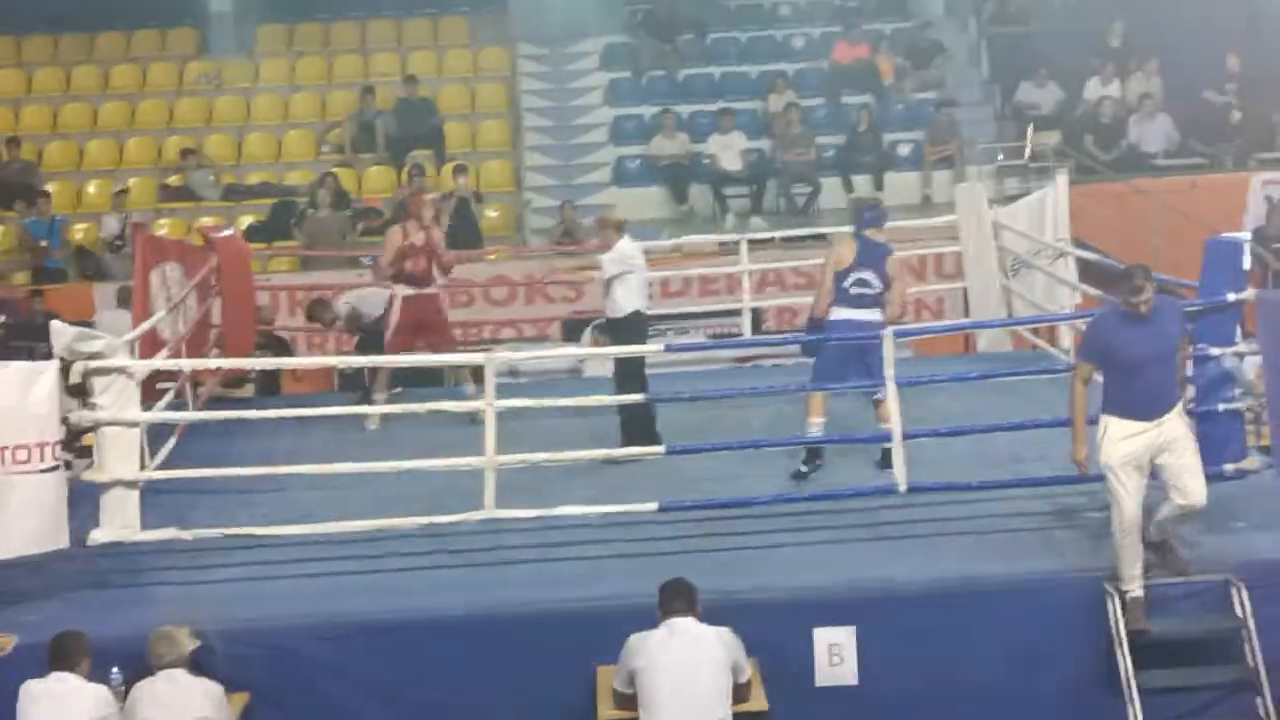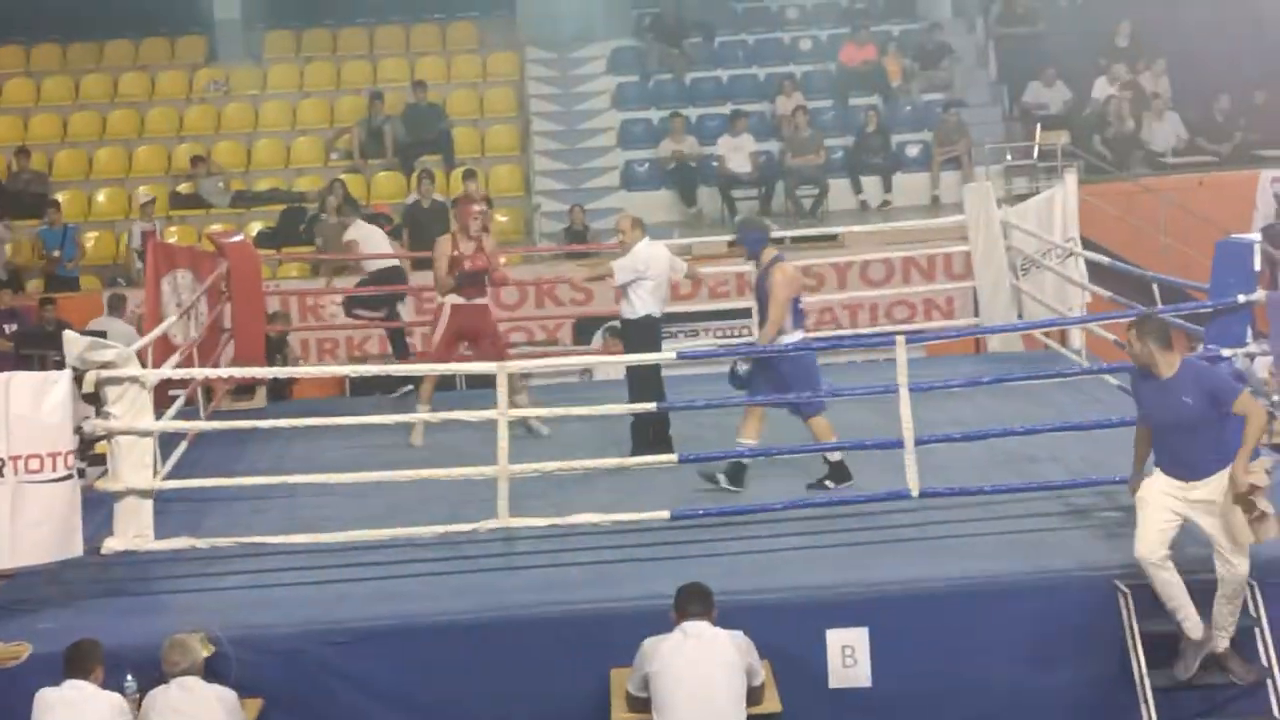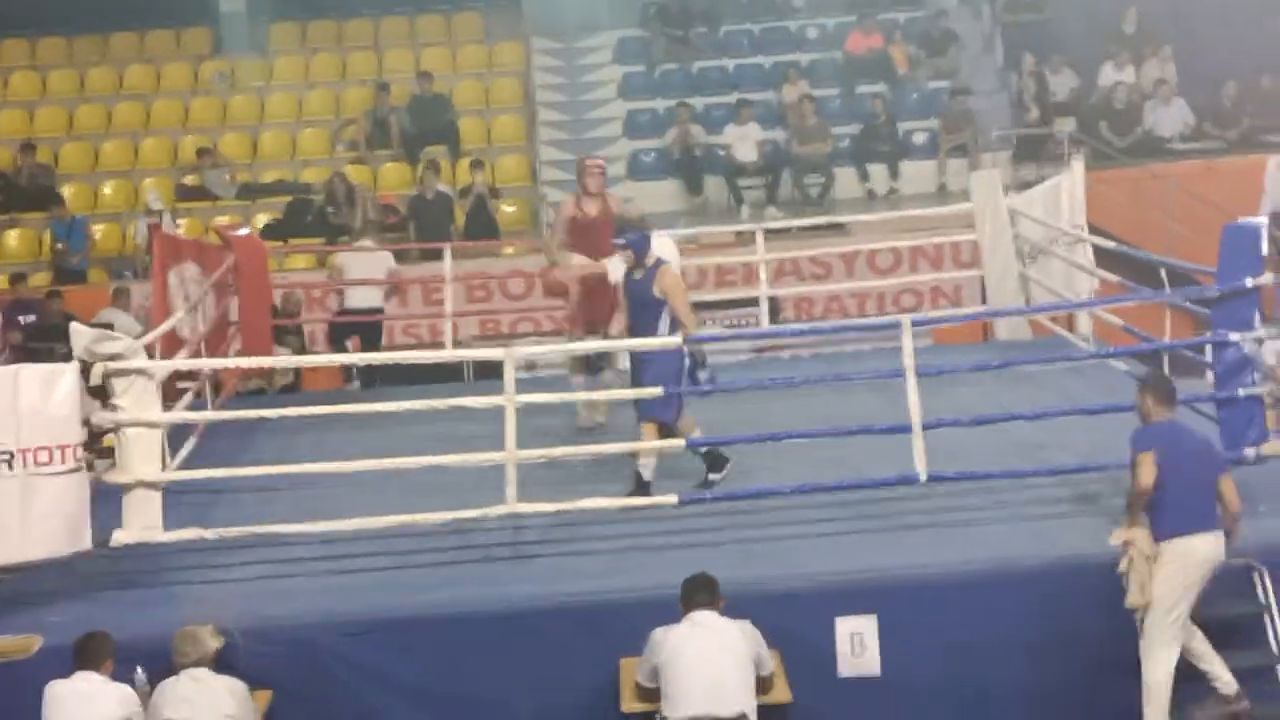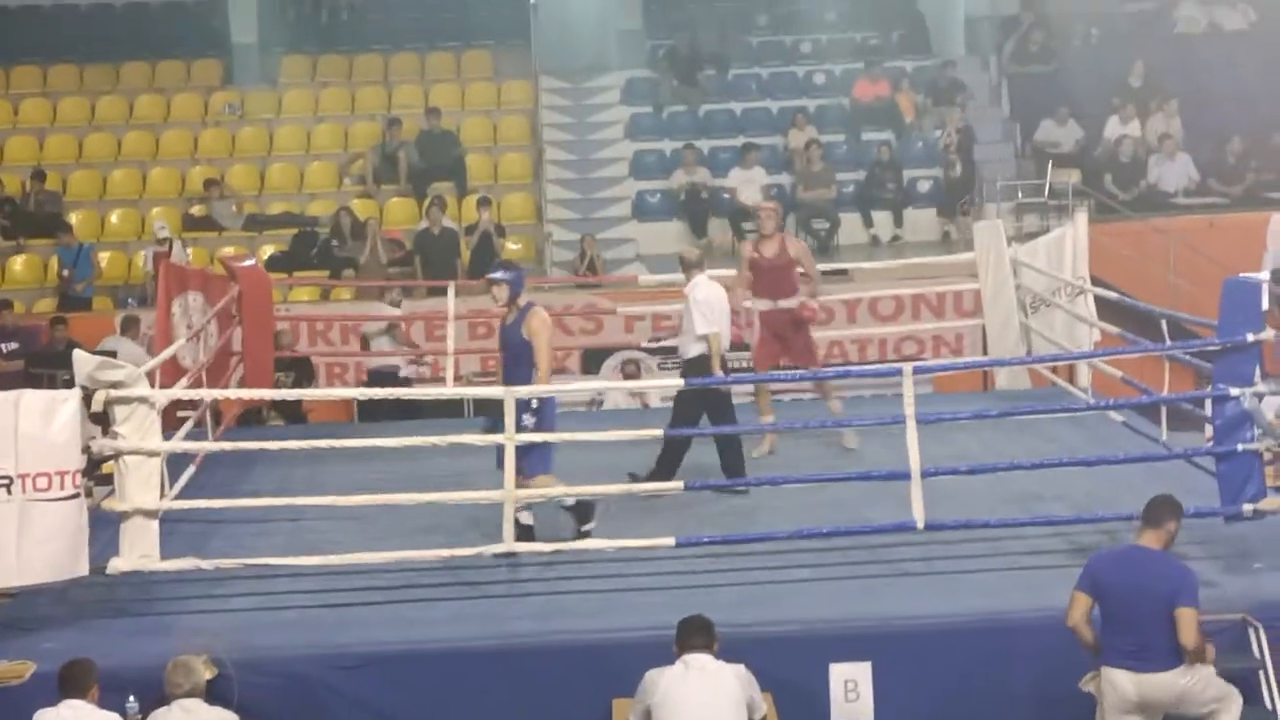
dt=0.7s
person 1, frame 1
left shoulder: (1172, 309)
right shoulder: (1102, 327)
right elbow: (1080, 381)
right wrist: (1079, 439)
left hip: (1170, 420)
right hip: (1124, 429)
left knee: (1193, 497)
right knee: (1127, 516)
left ankle: (1156, 534)
right ankle: (1132, 593)
person 1, frame 2
left shoulder: (1206, 377)
right shoulder: (1140, 382)
left elbow: (1257, 414)
left wrist: (1240, 465)
right wrist: (1137, 471)
left hip: (1216, 485)
right hip: (1165, 484)
left knee: (1235, 571)
right knee: (1148, 553)
left ankle: (1221, 647)
right ankle: (1194, 633)
person 1, frame 3
left shoulder: (1147, 434)
right shoulder: (1203, 441)
left elbow: (1144, 483)
right elbow: (1234, 506)
left wrist: (1133, 516)
right wrist: (1225, 537)
left hip: (1180, 549)
right hip: (1210, 544)
left knee: (1158, 644)
right knee: (1173, 626)
right ankle: (1230, 691)
person 1, frame 4
left shoulder: (1100, 563)
right shoulder: (1181, 574)
left elbow: (1075, 621)
right elbow: (1189, 642)
right wrist: (1205, 653)
left hip: (1117, 681)
right hip: (1168, 680)
right knee: (1231, 700)
person 2, frame 1
left shoulder: (843, 245)
right shoulder: (891, 259)
left elbow: (825, 289)
right elbow: (896, 308)
left wrist: (814, 324)
left hip: (839, 325)
right hip: (872, 327)
left knee: (818, 389)
right knee: (881, 393)
left ankle: (814, 453)
right ankle: (889, 454)
person 2, frame 2
left shoulder: (781, 273)
right shoulder: (766, 267)
left elbow: (774, 321)
left wrist: (748, 358)
left hip: (791, 349)
right hip: (771, 349)
left knee: (810, 412)
right knee: (753, 408)
left ankle: (839, 472)
right ankle: (735, 474)
person 2, frame 3
left shoulder: (665, 275)
right shoulder: (629, 274)
left elbow: (687, 321)
right elbow: (623, 313)
left wrist: (698, 360)
left hip: (663, 355)
right hip: (642, 353)
left knee: (648, 421)
right knee: (672, 416)
left ankle: (642, 488)
right ankle: (716, 461)
person 2, frame 4
left shoulder: (536, 319)
right shoulder: (507, 318)
left elbow: (544, 369)
left wrist: (531, 409)
left hip: (534, 405)
right hip: (515, 402)
left knee: (529, 475)
right knee: (513, 472)
left ankle: (580, 506)
right ankle: (524, 533)
person 3, frame 1
left shoulder: (436, 234)
right shoulder: (396, 234)
left elbow: (444, 268)
right elbow: (383, 270)
left wrist: (447, 265)
right wrist: (403, 268)
left hip: (429, 299)
right hip: (404, 300)
left knee: (452, 354)
right knee: (388, 358)
right ankle: (375, 412)
person 3, frame 2
left shoulder: (486, 243)
right shoulder: (444, 244)
left elbow: (495, 275)
right elbow: (441, 287)
left wrist: (497, 277)
right wrist: (462, 273)
left hip: (480, 309)
right hip: (452, 310)
left ankle: (528, 417)
right ankle: (419, 426)
person 3, frame 3
left shoulder: (613, 203)
right shoulder: (569, 206)
right elbow: (554, 242)
right wrist: (556, 267)
left hip: (607, 274)
right hip: (579, 275)
left knee: (605, 337)
right knee: (577, 337)
left ankle: (600, 400)
right ankle: (583, 403)
person 3, frame 4
left shoulder: (794, 246)
right shoulder: (748, 250)
left elbow: (815, 277)
right elbow: (742, 285)
left wrist: (810, 300)
left hip: (792, 315)
right hip: (765, 318)
left knee: (814, 372)
right knee: (761, 380)
left ankle: (843, 425)
right ankle: (769, 437)
person 4, frame 1
left shoulder: (626, 251)
right shoulder: (624, 251)
left elbow: (596, 264)
right elbow: (608, 276)
left hip: (630, 321)
right hip: (625, 321)
left knee: (628, 382)
right knee: (633, 381)
left ankle: (635, 441)
right ankle: (646, 437)
person 4, frame 2
left shoulder: (641, 256)
right shoulder: (659, 250)
left elbow: (611, 269)
right elbow: (684, 267)
left wrist: (584, 277)
left hip: (640, 324)
right hip: (651, 322)
left knee: (640, 387)
right knee: (652, 384)
left ankle: (644, 447)
right ankle: (661, 441)
person 4, frame 3
left shoulder: (636, 254)
right shoulder: (665, 243)
left elbow: (606, 271)
right elbow: (679, 275)
left hip: (650, 323)
right hip: (667, 320)
left knee: (647, 381)
right knee: (665, 381)
left ankle: (654, 439)
right ankle: (666, 435)
person 4, frame 4
left shoulder: (697, 293)
right shoulder: (716, 288)
left elbow: (711, 334)
left wrist: (715, 367)
left hip: (700, 366)
right hip: (712, 365)
left knee: (681, 424)
right knee: (724, 422)
left ankle: (658, 477)
right ankle: (736, 479)
